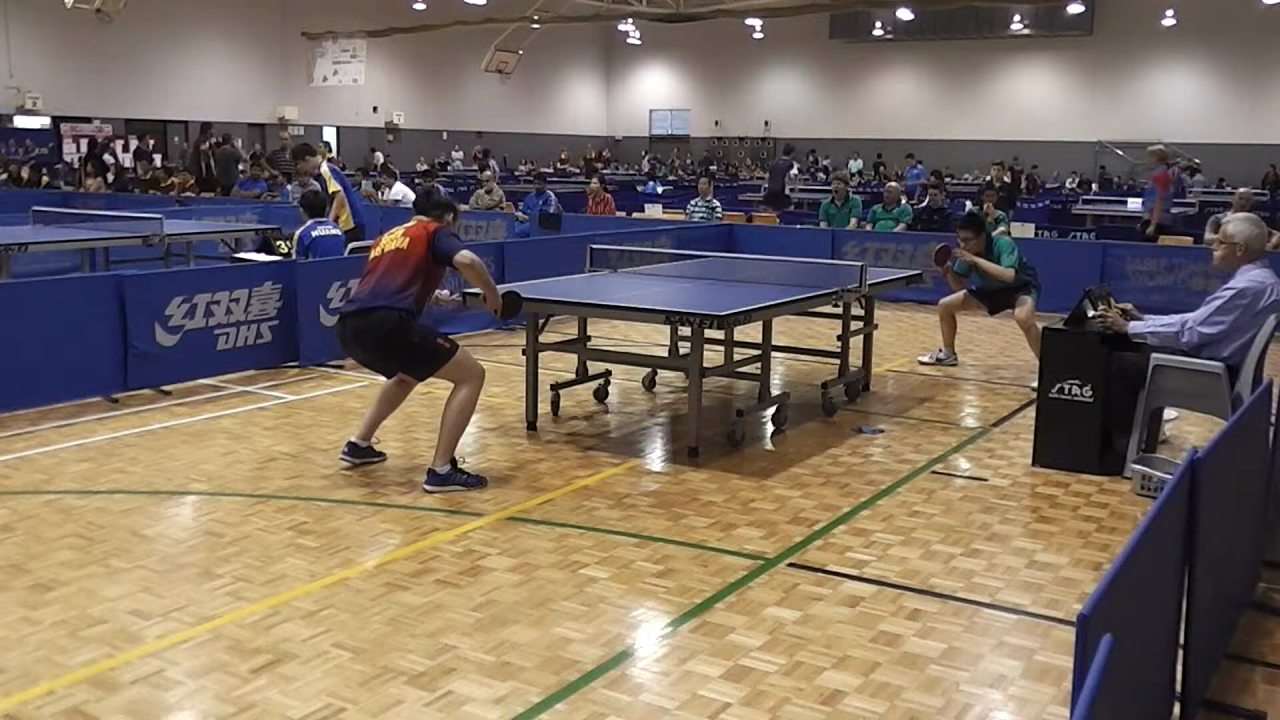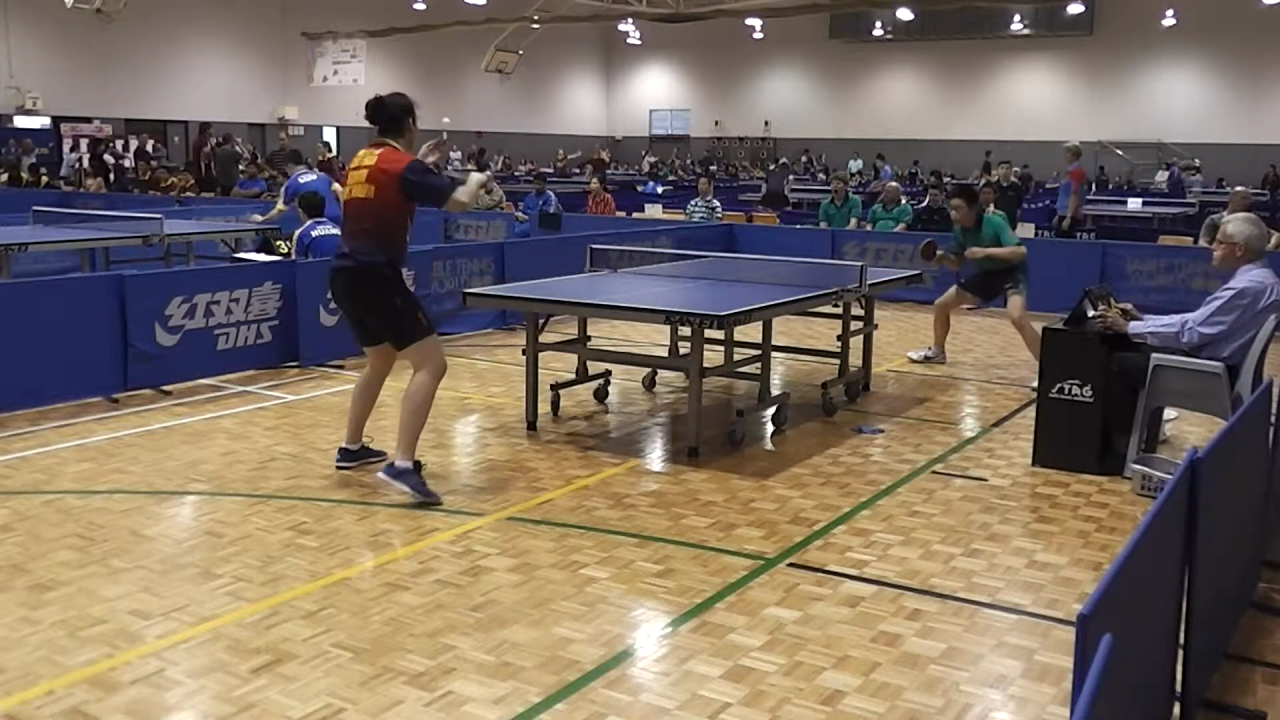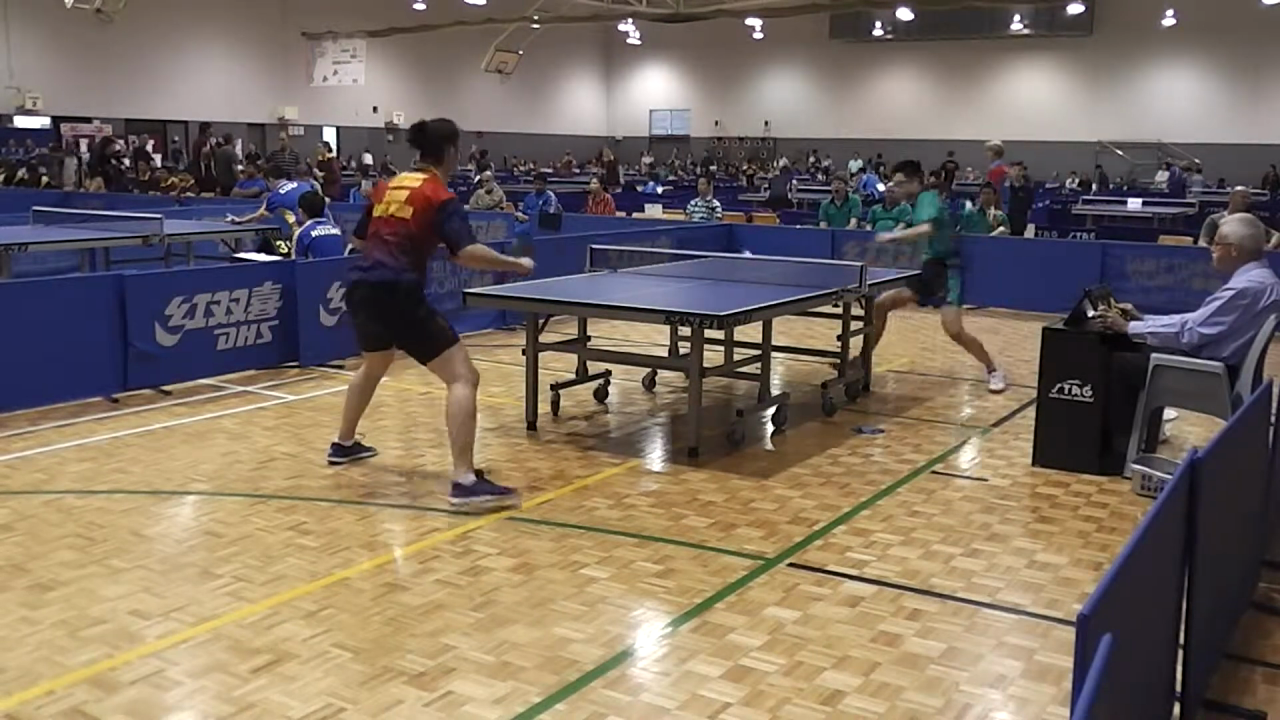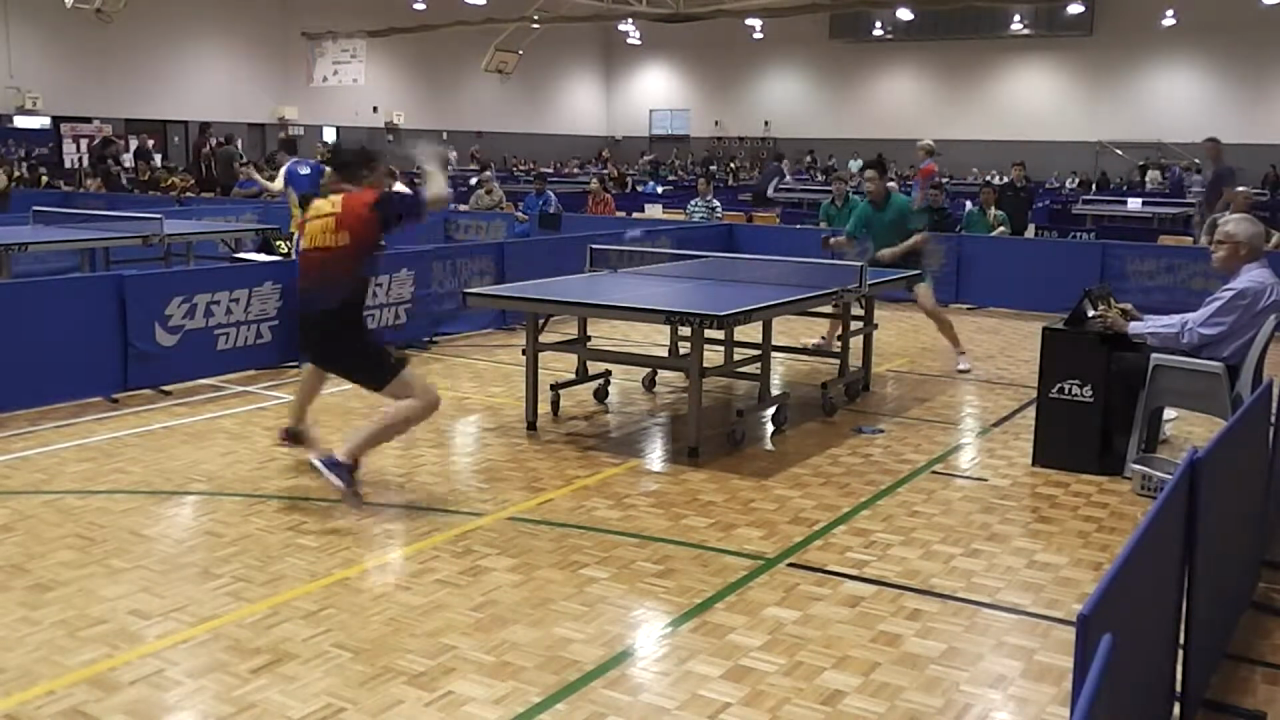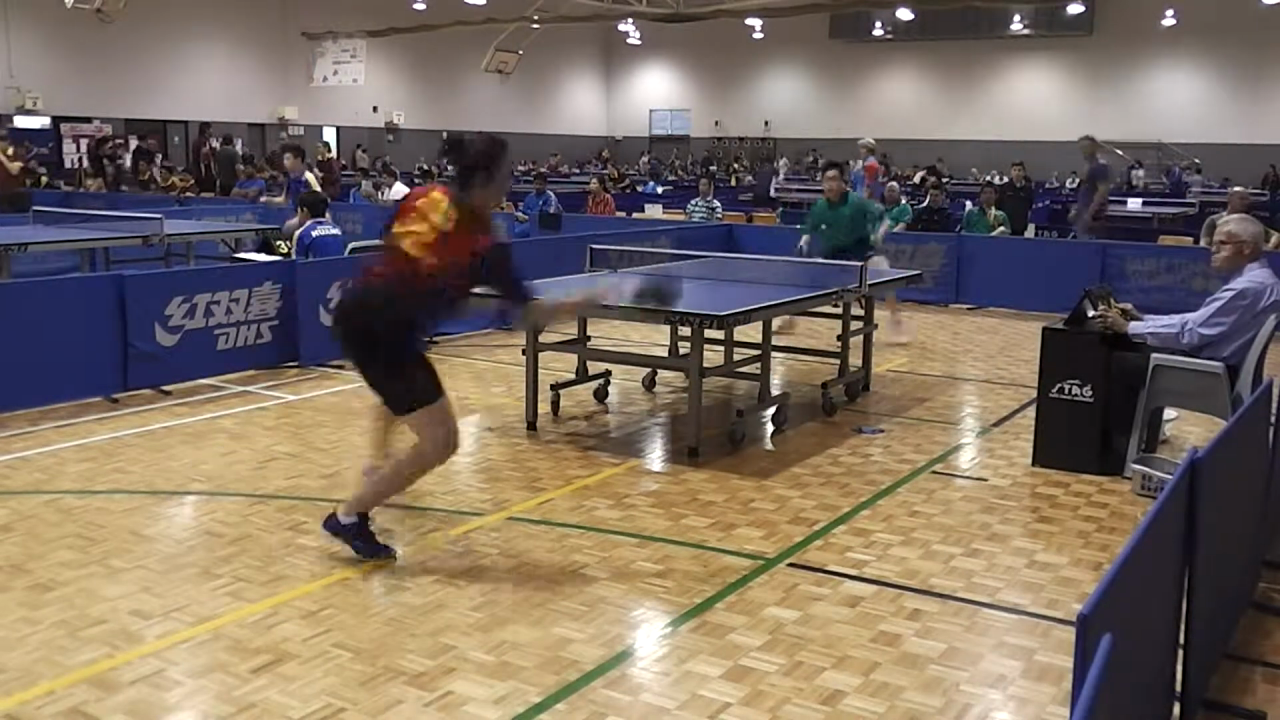
dt=1s
person 1, frame 1
left shoulder: (388, 236)
right shoulder: (436, 232)
right elbow: (466, 260)
left wrist: (425, 295)
right wrist: (492, 294)
left hip: (350, 327)
right hip: (386, 325)
left knee: (406, 375)
right knee: (471, 375)
left ankle: (359, 444)
right ankle: (441, 471)
person 1, frame 2
left shoulder: (360, 162)
right shoulder: (403, 165)
right elbow: (457, 201)
right wrist: (476, 179)
left hip: (347, 276)
right hip: (376, 278)
left knee: (380, 361)
right knee: (430, 365)
left ankle: (351, 447)
right ankle: (402, 464)
person 1, frame 3
left shoulder: (388, 187)
right shoulder: (440, 197)
left elbow: (361, 237)
right elbow: (469, 253)
right wrist: (517, 264)
left hip: (361, 290)
right hip: (397, 294)
left knee: (375, 364)
right knee: (464, 377)
left ankle: (343, 443)
right ankle: (465, 480)
person 1, frame 4
left shoulder: (314, 211)
right shoulder: (368, 205)
right elbow: (437, 198)
right wrist: (433, 169)
left hip: (308, 326)
right hip: (339, 328)
left knee: (323, 361)
right knee: (423, 400)
left ankle: (295, 428)
right ankle: (343, 459)
person 1, frame 5
left shoulder: (422, 198)
right shoulder: (481, 246)
right elbow: (533, 313)
right wrist: (591, 302)
left hip: (355, 315)
right hip: (379, 334)
left knee: (406, 375)
right knee: (440, 442)
left ankle: (379, 463)
right ankle: (348, 517)
person 2, frame 1
left shoulder: (1248, 287)
right shoulder: (1258, 279)
left elbow: (1189, 331)
right elbow: (1196, 320)
left wrist: (1128, 327)
right wrist: (1143, 318)
right hip: (1214, 363)
left knee: (1119, 363)
right knee: (1138, 352)
left ankle: (1124, 445)
person 2, frame 2
left shoulder: (1249, 286)
right shoulder: (1258, 278)
left elbow: (1190, 331)
right elbow: (1197, 320)
left wrist: (1129, 327)
right wrist: (1142, 318)
right hip: (1214, 362)
left knee: (1119, 363)
right knee: (1137, 352)
left ankle: (1123, 447)
right ankle: (1141, 439)
person 2, frame 3
left shoulder: (1248, 287)
right shoulder: (1258, 278)
left elbow: (1189, 331)
right elbow: (1197, 320)
left wrist: (1128, 327)
right wrist: (1142, 318)
right hip: (1216, 364)
left knee: (1120, 364)
right knee: (1141, 352)
left ankle: (1122, 448)
right ankle: (1140, 441)
person 2, frame 4
left shoulder: (1248, 287)
right shoulder: (1257, 279)
left elbow: (1189, 331)
right elbow: (1197, 320)
left wrist: (1128, 327)
right wrist: (1143, 318)
right hip: (1216, 365)
left knee: (1120, 364)
right knee: (1141, 352)
left ankle: (1123, 446)
right ankle: (1140, 439)
person 2, frame 5
left shoulder: (1249, 287)
right shoulder: (1255, 279)
left elbow: (1190, 332)
right elbow: (1196, 320)
left wrist: (1128, 327)
right wrist: (1143, 318)
right hip: (1213, 364)
left knee: (1120, 364)
right knee: (1136, 352)
left ankle: (1123, 444)
person 3, frame 1
left shoulder: (1004, 244)
right shoulder: (967, 250)
left elbow: (1009, 275)
right elbow: (958, 286)
left wrist: (976, 259)
right wrist: (948, 271)
left hip: (1021, 287)
right hip: (992, 289)
left knee: (1023, 317)
right knee: (945, 306)
right ankle: (948, 353)
person 3, frame 2
left shoulder: (994, 223)
right shoulder: (960, 229)
left elbow: (1021, 252)
right elbow: (958, 264)
left wrist: (986, 251)
right wrist: (943, 257)
left hip: (1010, 273)
right hip: (984, 274)
left knee: (1017, 317)
right knee: (940, 306)
right ankle: (936, 352)
person 3, frame 3
left shoulder: (927, 199)
right shoulder: (921, 205)
left elbow: (927, 230)
left wrist: (892, 236)
left hip: (946, 268)
right hip: (930, 267)
left knee: (954, 330)
right knee: (881, 305)
left ankle: (993, 371)
person 3, frame 4
left shoulder: (902, 204)
right shoulder: (863, 209)
left elbow: (922, 236)
right elbow: (849, 238)
left wrist: (896, 250)
right wrist: (834, 241)
left hip: (908, 261)
right hip: (880, 262)
left knee: (929, 307)
left ankle: (960, 352)
right ankle: (828, 341)
person 3, frame 5
left shoulder: (856, 202)
right shoulder: (821, 205)
left elbow: (885, 218)
right elbow: (809, 232)
left wrist: (880, 233)
right wrist: (804, 244)
left hip: (863, 247)
right hip: (836, 249)
